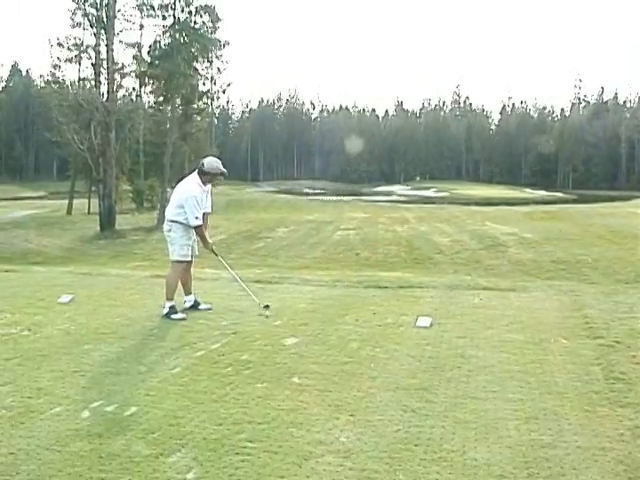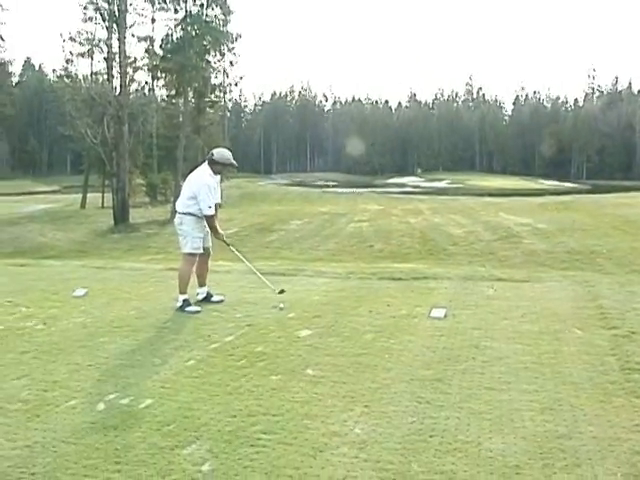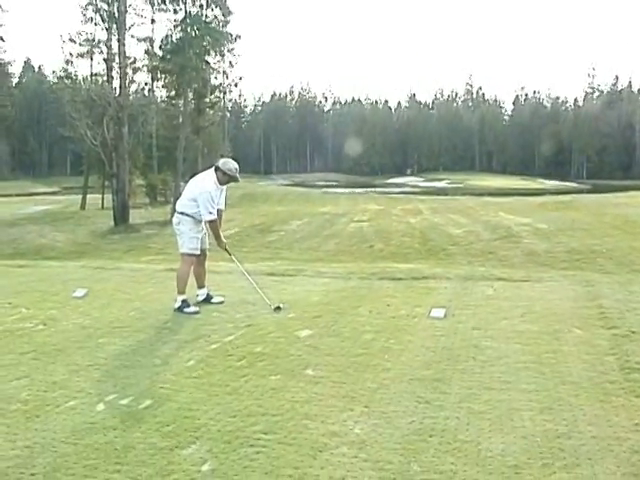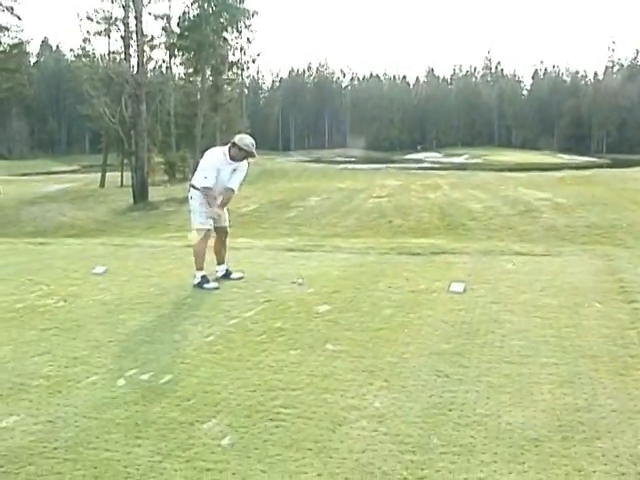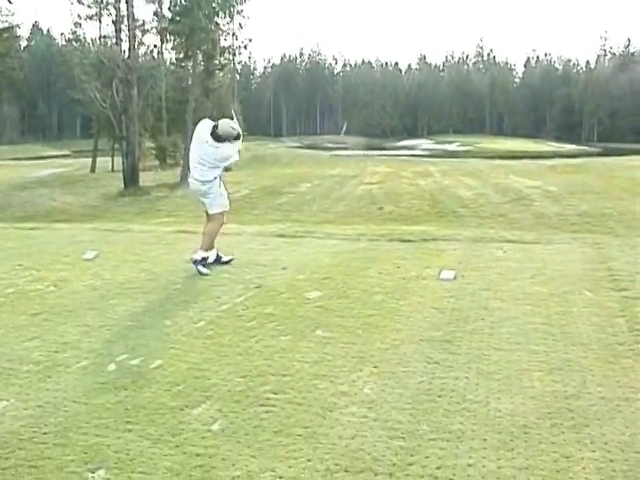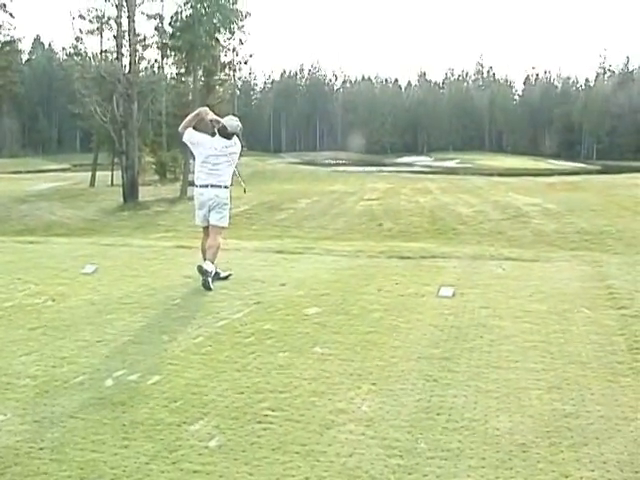
dt=0.7s
person 1, frame 1
left shoulder: (205, 184)
right shoulder: (192, 190)
left elbow: (205, 211)
right elbow: (195, 222)
left wrist: (206, 234)
right wrist: (205, 241)
left hip: (187, 226)
right hip: (177, 227)
left knee: (187, 265)
right knee: (178, 265)
left ankle: (190, 301)
right ankle: (169, 307)
person 1, frame 2
left shoulder: (214, 175)
right shoulder: (204, 180)
left elbow: (214, 203)
right elbow: (208, 212)
left wrist: (216, 226)
right wrist: (216, 231)
left hip: (198, 219)
right hip: (188, 220)
left knee: (205, 255)
right knee: (190, 259)
left ankle: (203, 293)
right ankle: (182, 300)
person 1, frame 3
left shoulder: (219, 181)
right shoulder: (206, 186)
left elbow: (219, 209)
right elbow: (211, 218)
left wrist: (219, 234)
right wrist: (219, 239)
left hip: (197, 221)
right hip: (186, 220)
left knee: (201, 257)
right knee: (188, 260)
left ankle: (203, 294)
right ankle: (180, 301)
person 1, frame 4
left shoulder: (242, 164)
right shoulder: (214, 156)
left elbow: (230, 189)
right elbow: (206, 186)
left wrist: (220, 208)
right wrist: (212, 208)
left hip: (217, 199)
right hip: (200, 196)
left knee: (223, 234)
right knee: (204, 235)
left ankle: (222, 269)
right ankle: (199, 277)
person 1, frame 5
left shoulder: (203, 127)
right shoulder: (227, 149)
right elbow: (234, 156)
right wrist: (237, 145)
left hip: (196, 181)
right hip: (210, 184)
left knee: (212, 220)
right knee: (218, 220)
left ankle: (212, 254)
right ankle: (200, 256)
person 1, frame 6
left shoulder: (204, 142)
right shoulder: (235, 145)
left elbow: (182, 129)
right elbow: (229, 131)
left wrist: (199, 113)
right wrist: (215, 118)
left hip: (201, 191)
right hip: (221, 193)
left knee: (206, 233)
right knee: (215, 234)
left ankle: (211, 270)
right ankle: (208, 267)
